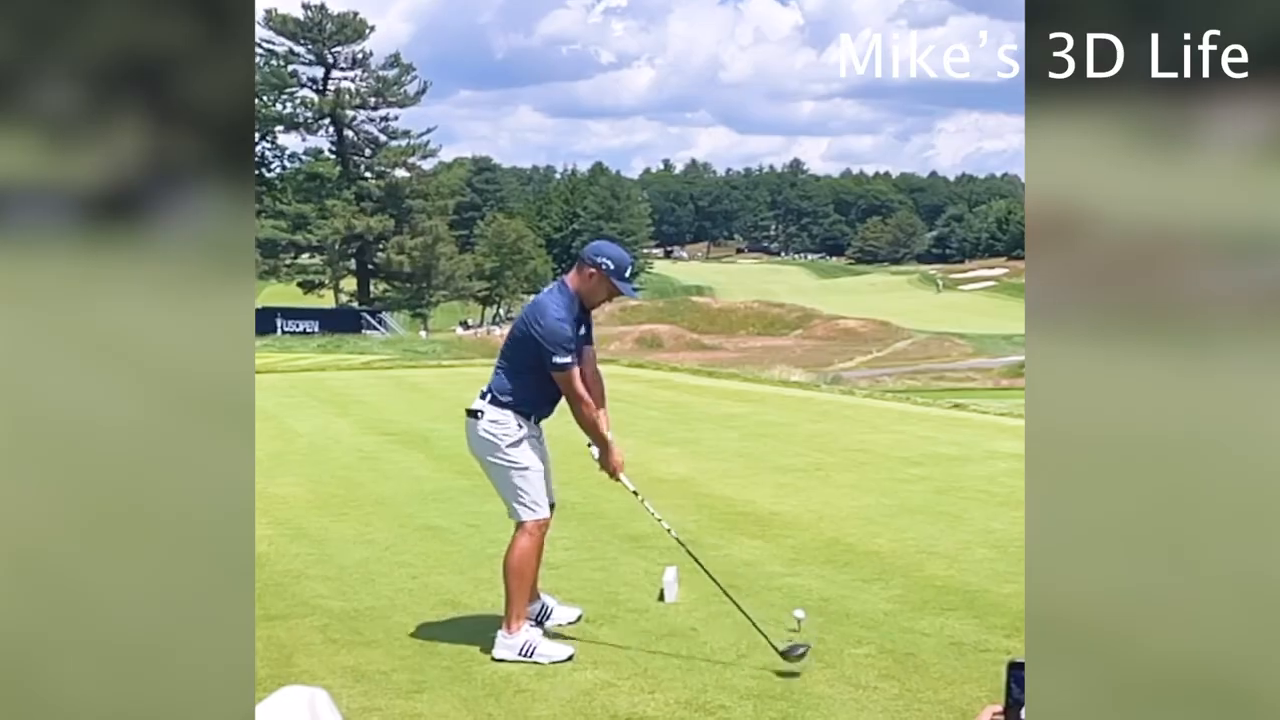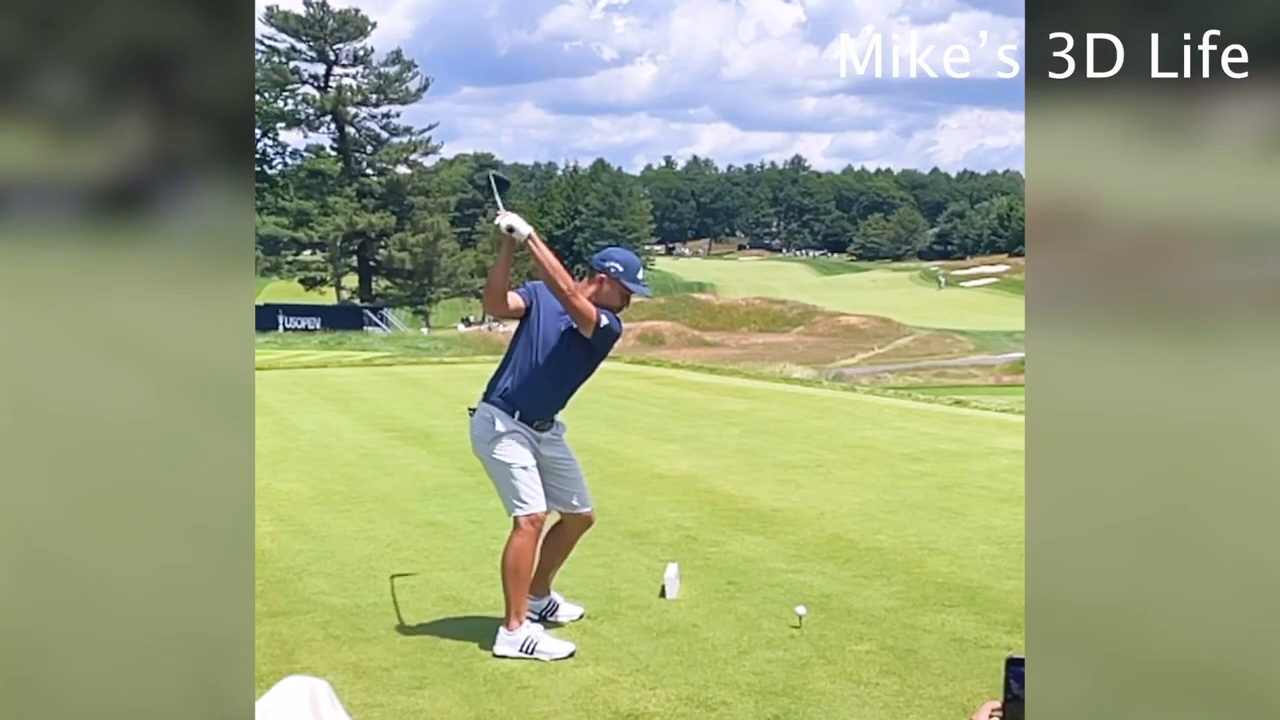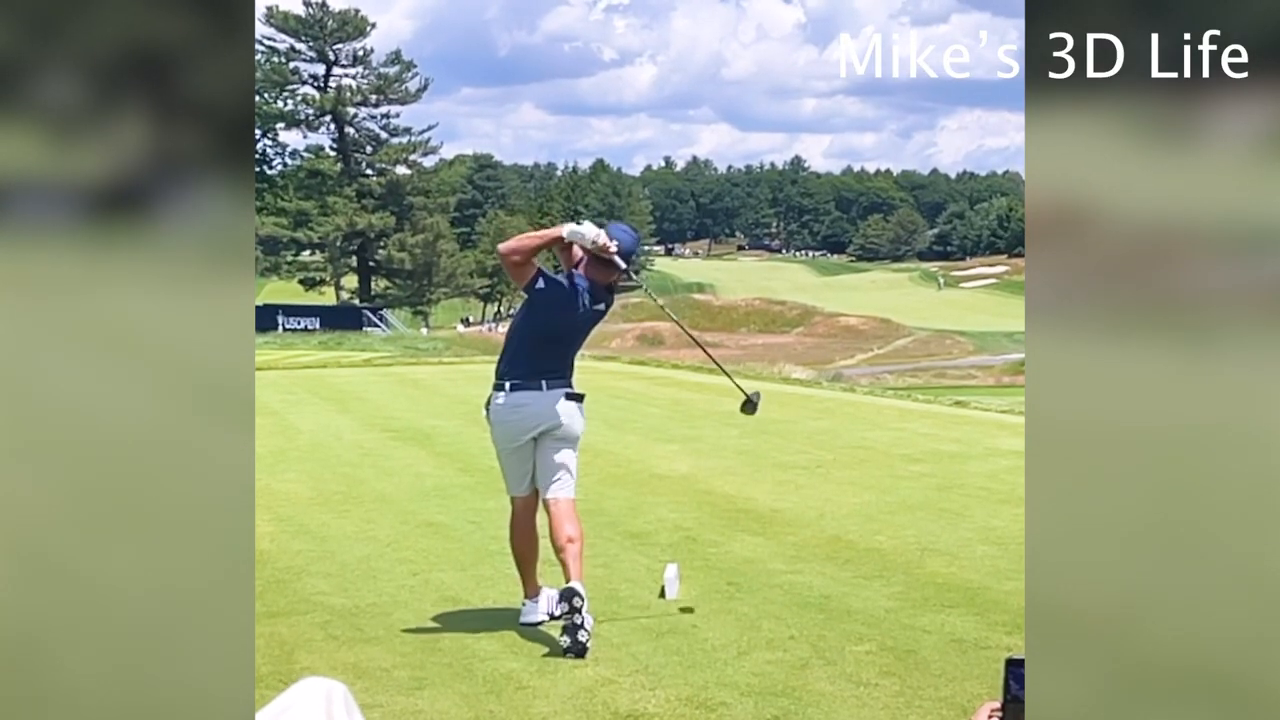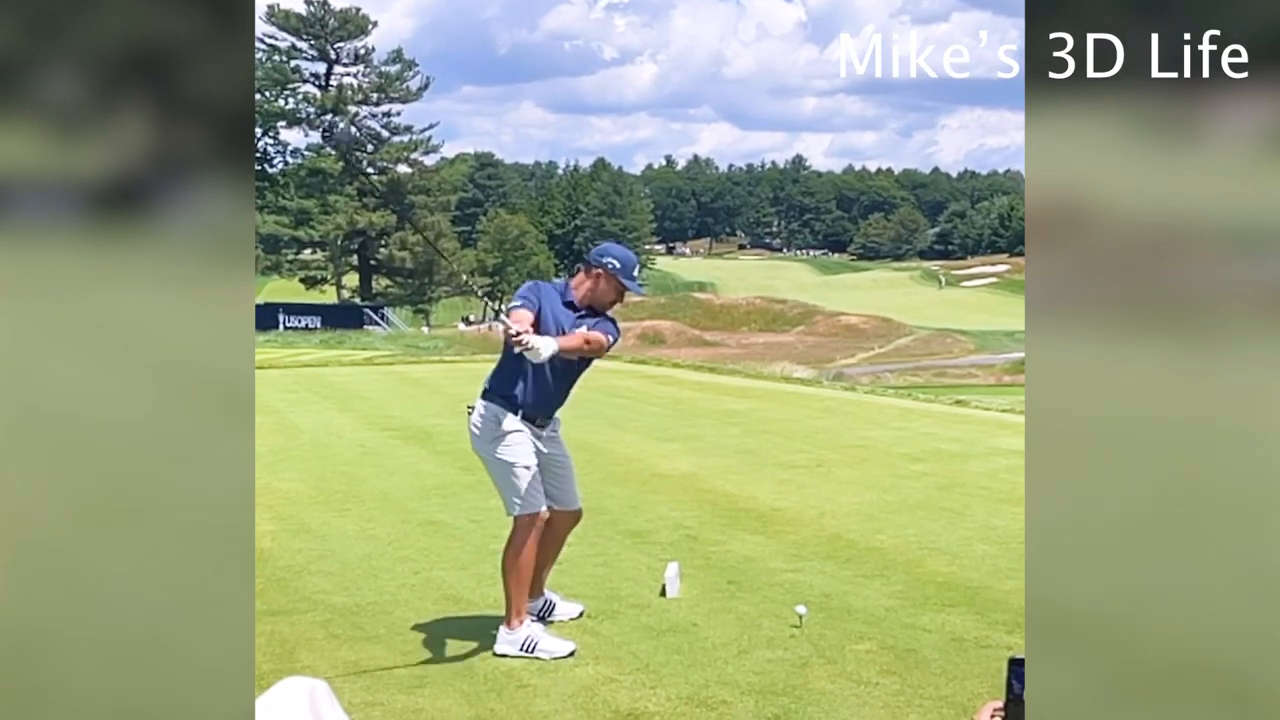
dt=0.7s
person 1, frame 1
left shoulder: (576, 311)
right shoulder: (552, 317)
left elbow: (591, 375)
right elbow: (575, 393)
left wrist: (605, 433)
right wrist: (604, 445)
left hip: (520, 424)
right hip: (503, 425)
left knee: (541, 512)
right knee: (533, 521)
left ankle: (532, 603)
right ankle: (512, 634)
person 1, frame 2
left shoulder: (609, 327)
right shoulder: (542, 295)
left elbow: (567, 294)
right elbow: (496, 306)
left wrist: (529, 236)
right wrist: (508, 245)
left hip: (544, 429)
right hip: (499, 423)
left knee: (579, 516)
right knee: (531, 518)
left ankle: (537, 596)
right ankle: (514, 630)
person 1, frame 3
left shoulder: (553, 291)
right shoulder: (602, 297)
left elbow: (507, 254)
right elbow: (574, 256)
left wrist: (564, 231)
right wrist: (570, 235)
left hip: (511, 405)
right hip: (558, 406)
left knee: (523, 504)
right knee: (560, 501)
left ankle: (533, 600)
right ankle: (574, 588)
person 1, frame 4
left shoulder: (606, 327)
right shoulder: (538, 292)
left elbow: (585, 343)
right elbow: (518, 326)
left wrist: (551, 346)
right wrist: (522, 332)
left hip: (544, 426)
right hip: (502, 421)
left knee: (567, 513)
right knee: (530, 517)
left ankle: (534, 598)
right ankle: (515, 630)
